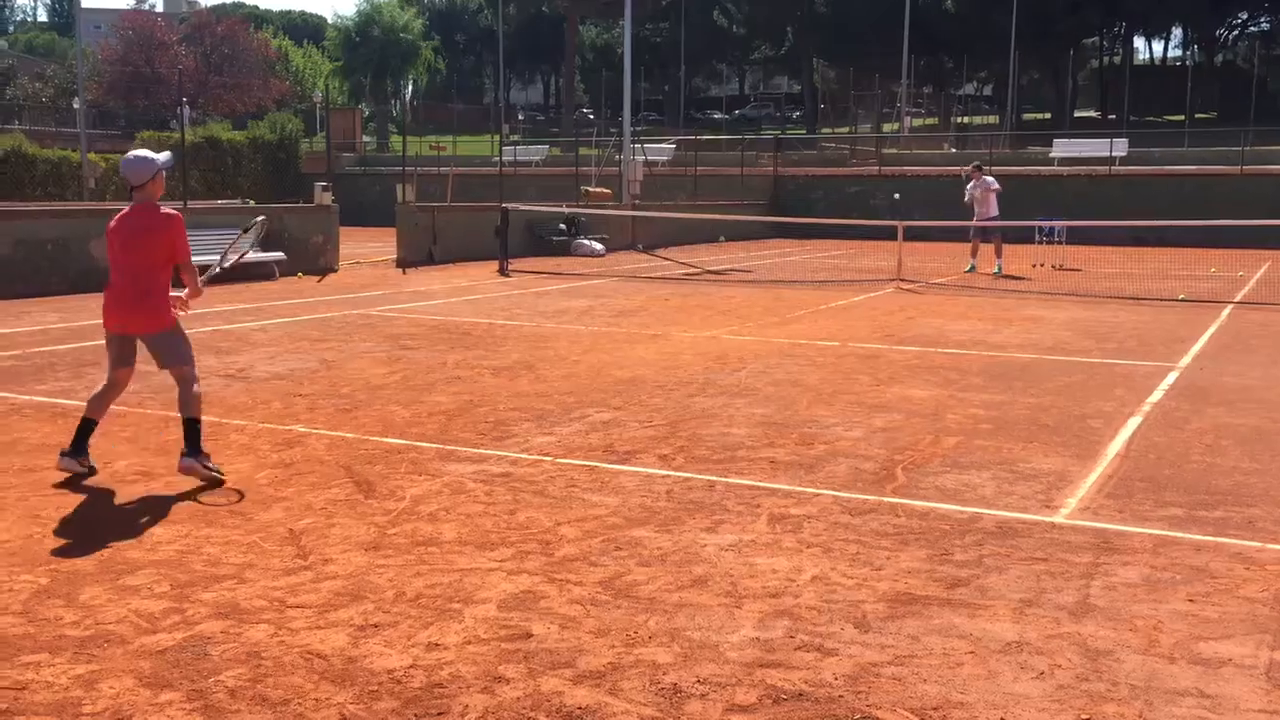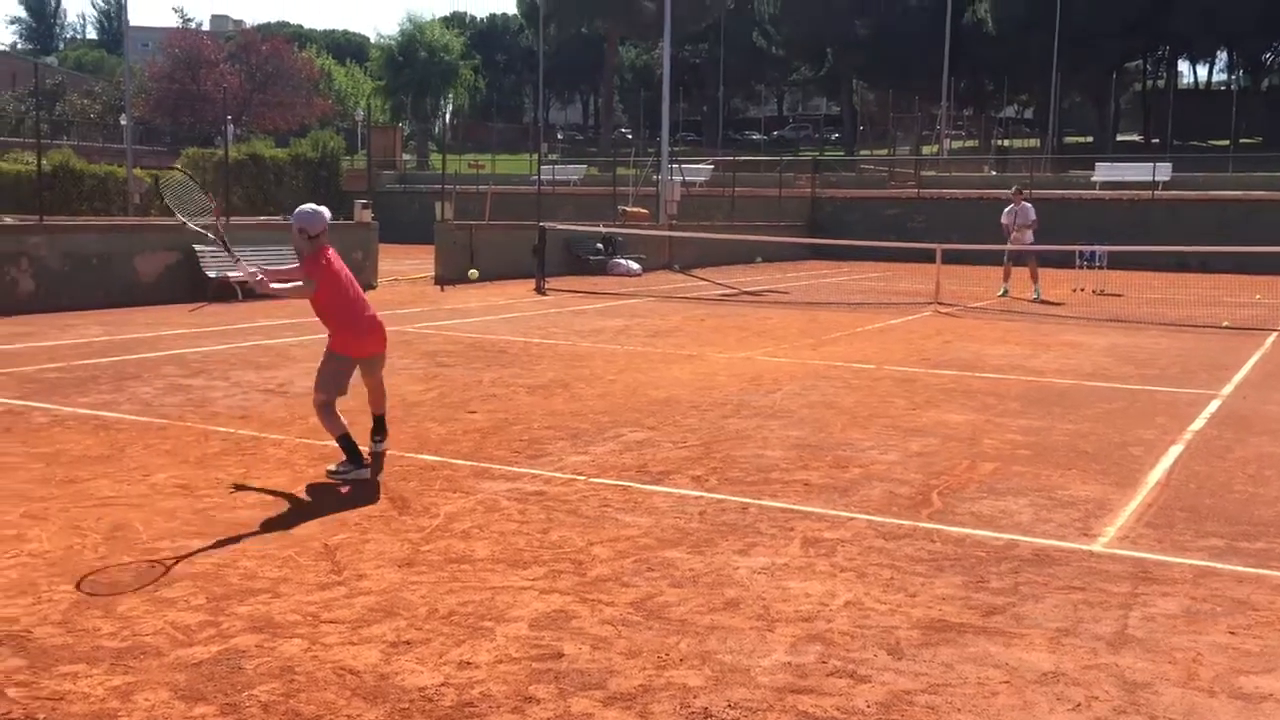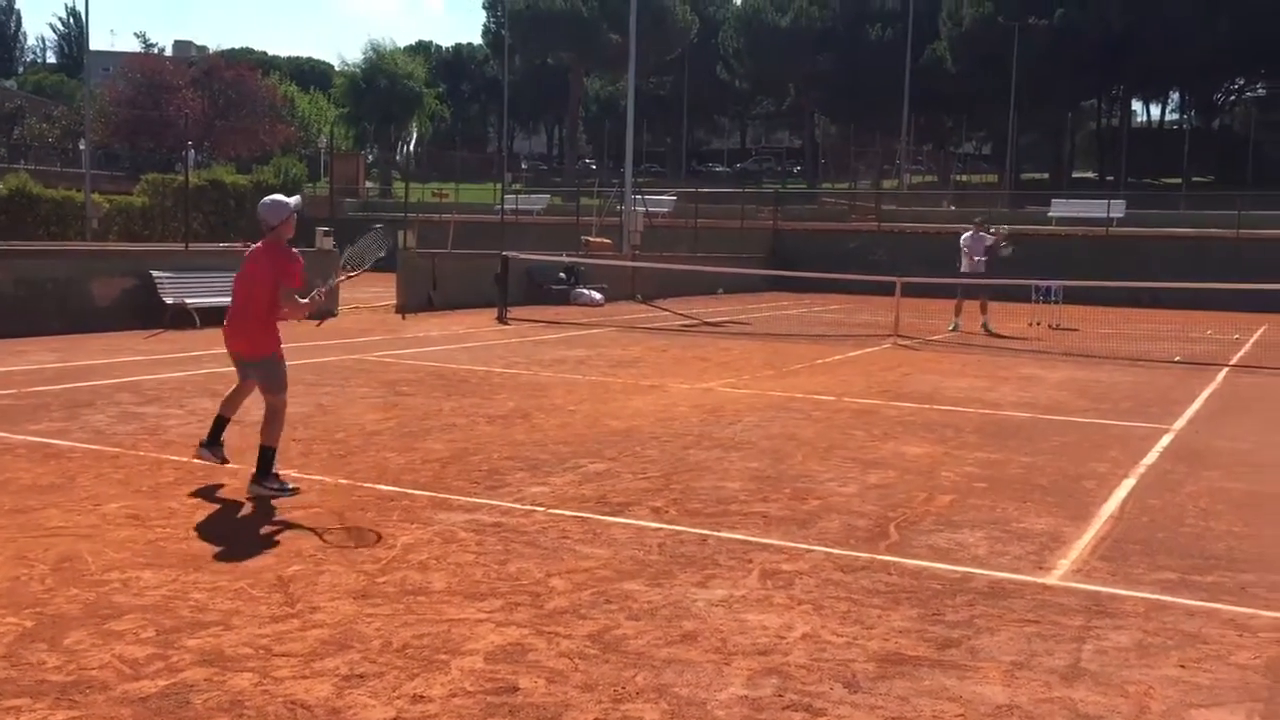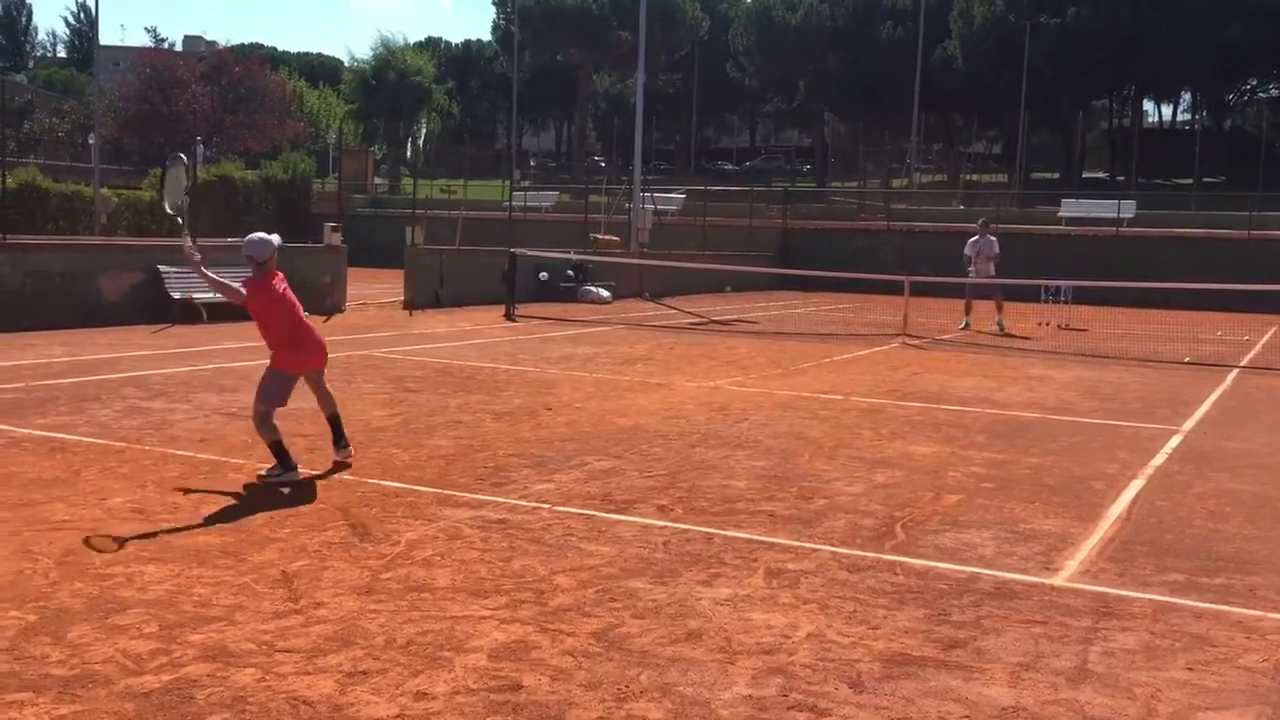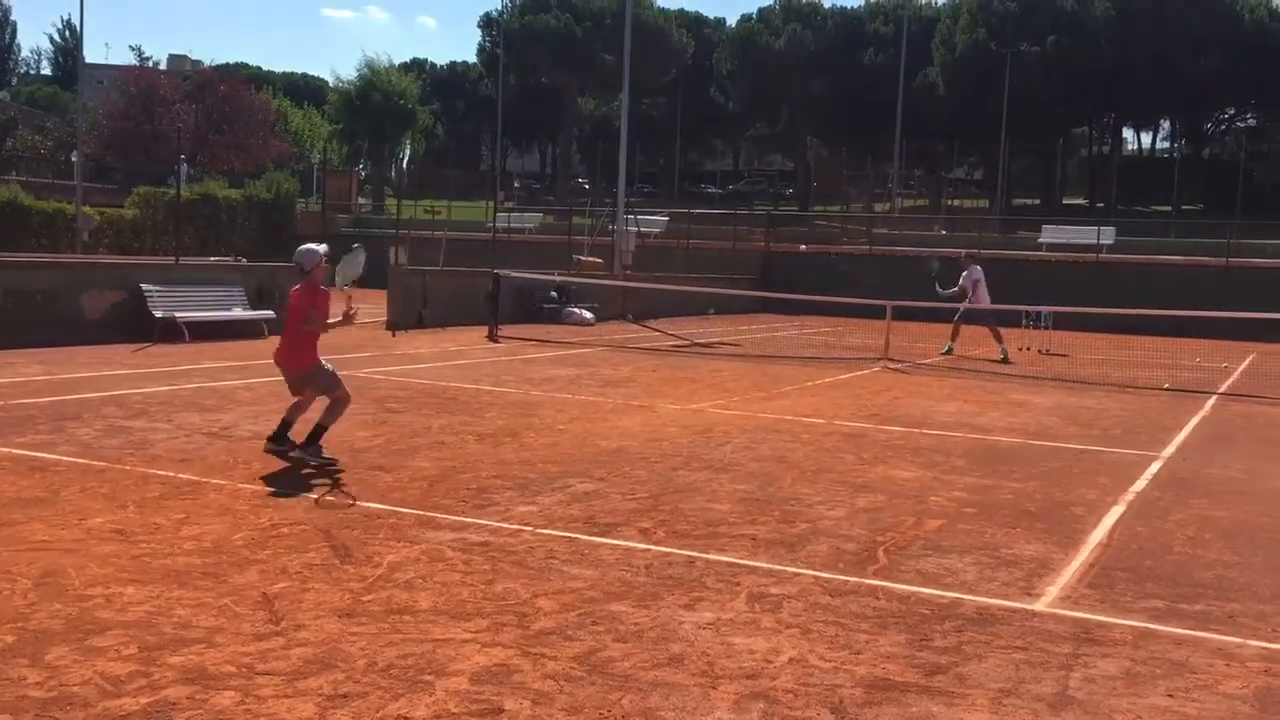
dt=1s
person 1, frame 1
left shoulder: (117, 223)
right shoulder: (170, 220)
left elbow: (128, 273)
right elbow: (186, 269)
right wrist: (193, 290)
left hip: (116, 312)
right hip: (152, 314)
left knee: (115, 383)
right knee: (187, 378)
left ankle: (76, 450)
right ankle: (192, 452)
person 1, frame 2
left shoulder: (316, 262)
right shoulder: (326, 254)
left elbow: (308, 289)
left wrist: (269, 287)
right wrist: (267, 275)
left hip: (347, 340)
right hip: (374, 332)
left knee: (323, 404)
right knee: (374, 381)
left ankle: (356, 461)
right ankle: (379, 437)
person 1, frame 3
left shoulder: (254, 252)
right shoulder: (288, 257)
right elbow: (285, 302)
left wrist: (287, 311)
right wrist: (307, 305)
left hip: (235, 332)
right hip: (260, 339)
left knee: (245, 384)
right knee: (276, 405)
left ankle: (211, 442)
right ankle: (263, 476)
person 1, frame 4
left shoulder: (258, 286)
right shoulder: (276, 277)
left elbow: (242, 297)
left wrist: (202, 271)
left hip: (288, 357)
right hip: (316, 349)
left knee: (261, 415)
right knee: (319, 388)
left ankle: (285, 465)
right ankle: (341, 445)
person 1, frame 5
left shoulder: (297, 292)
right shoulder: (318, 292)
right elbow: (312, 325)
left wrist: (337, 321)
right wrist: (342, 322)
left hip: (284, 356)
right hip: (303, 357)
left knee: (306, 396)
right knee: (341, 398)
left ankle: (278, 439)
right ankle: (309, 445)
